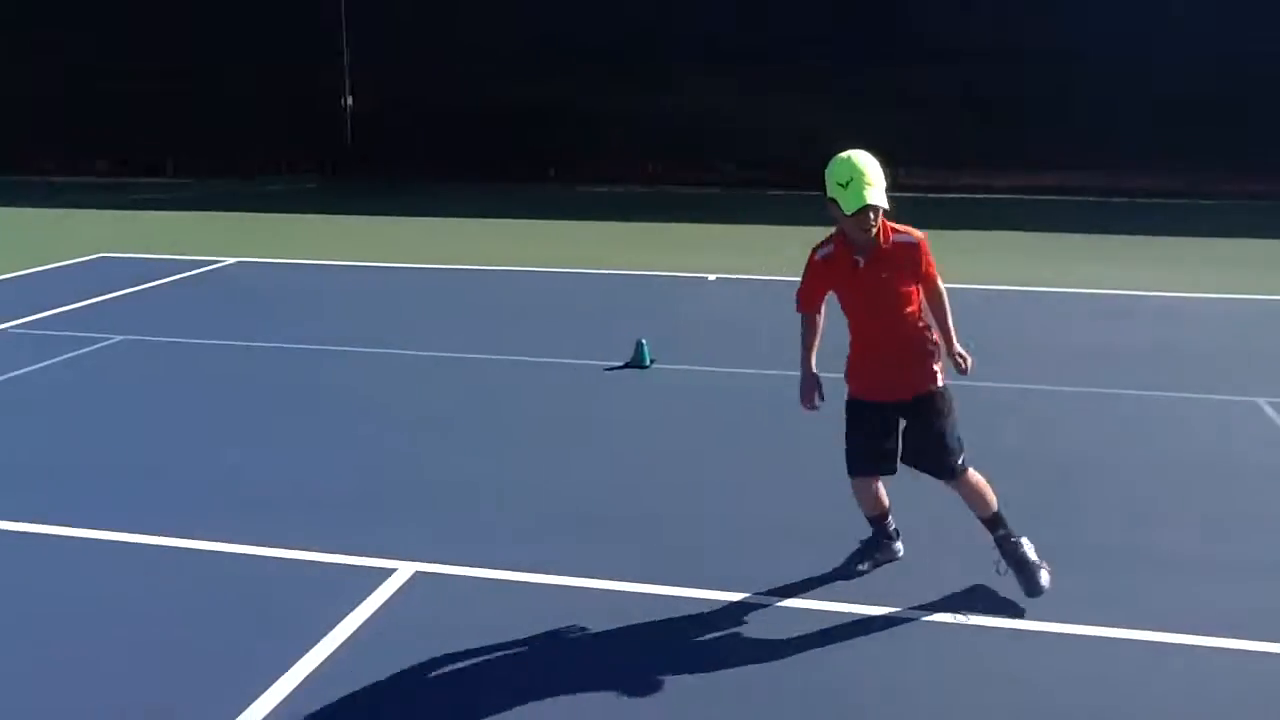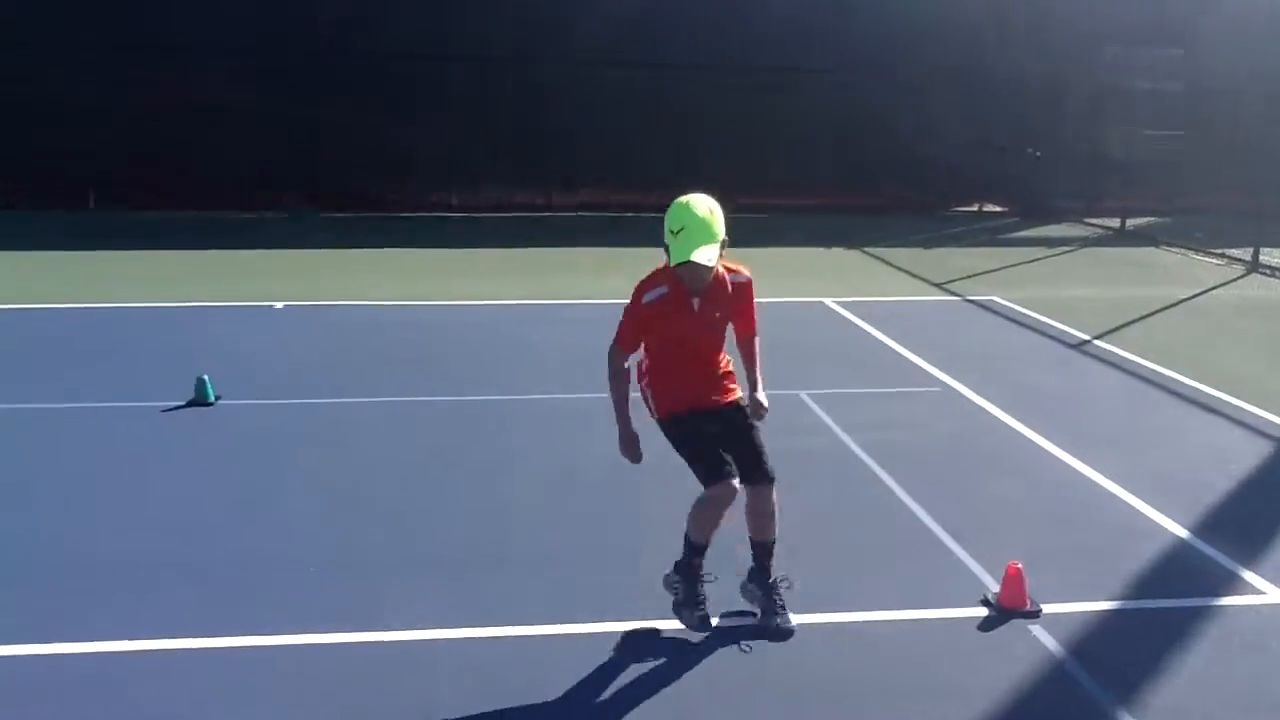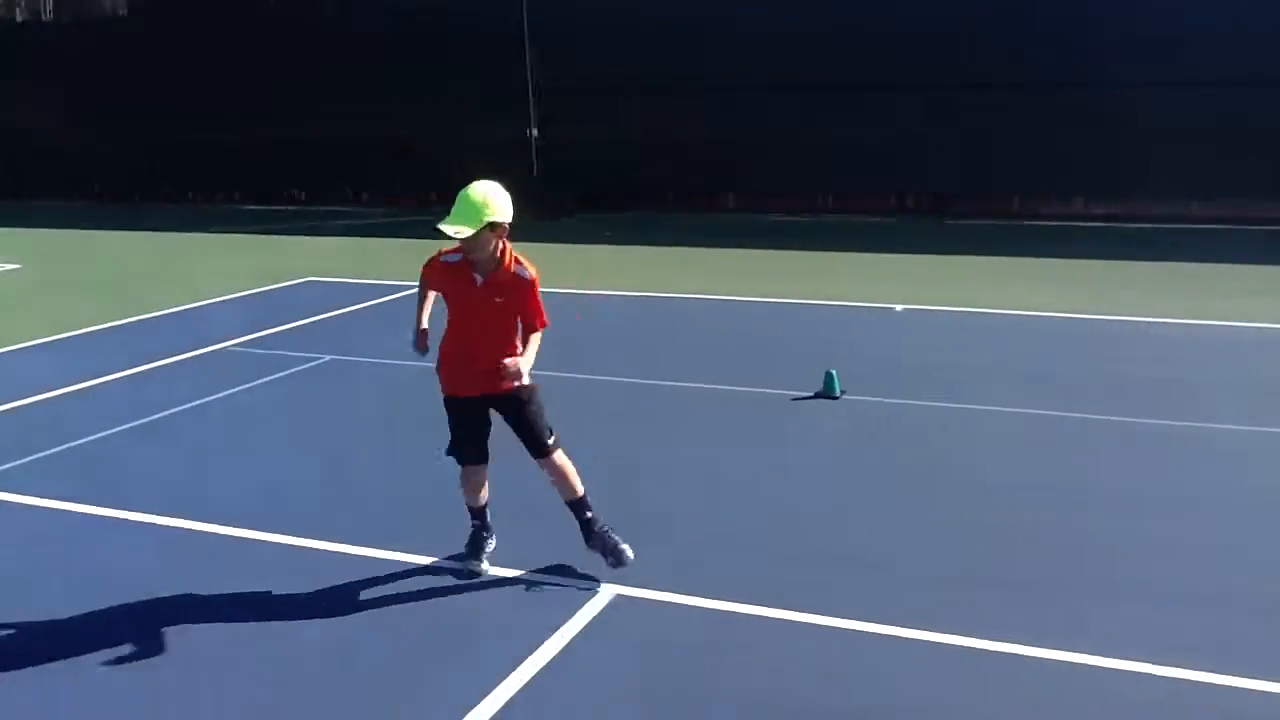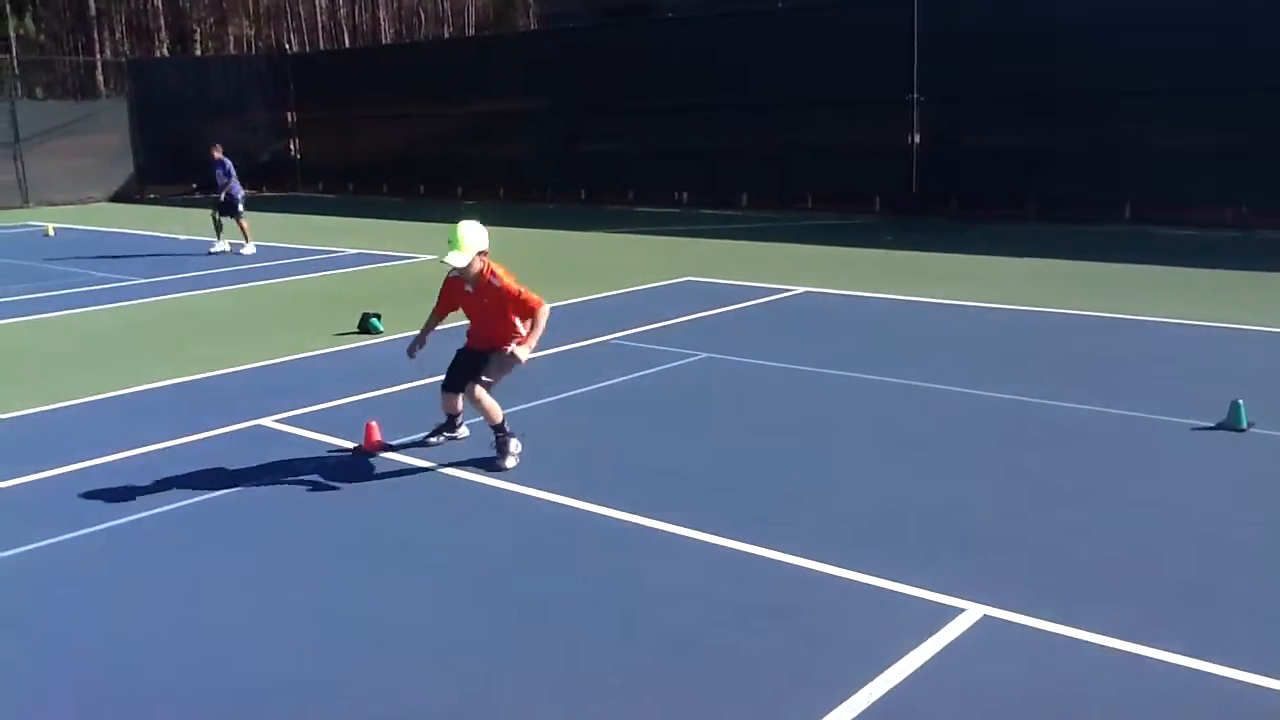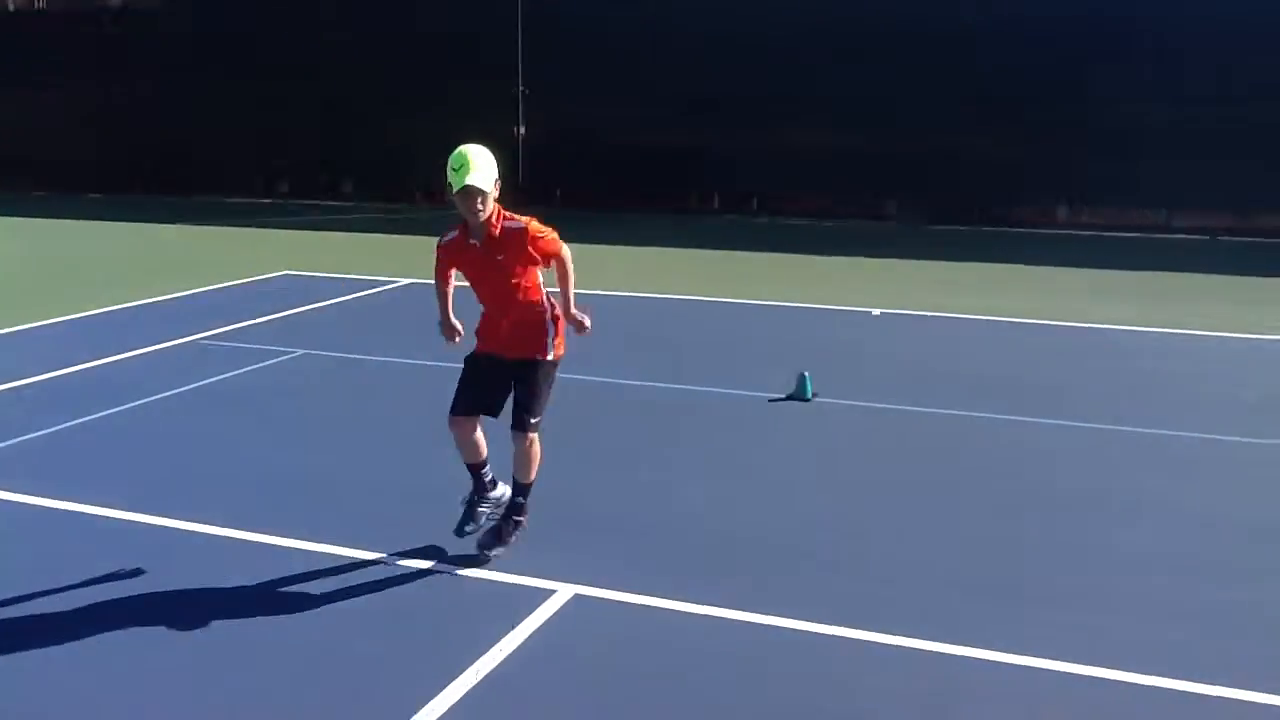
dt=1s
person 1, frame 1
left shoulder: (908, 244)
right shoulder: (823, 259)
left elbow: (932, 288)
right elbow: (811, 310)
left wrist: (950, 342)
right wrist: (809, 370)
left hip: (919, 376)
right hip: (867, 381)
left knee: (953, 471)
right knee: (861, 475)
left ankle: (1008, 542)
right ankle: (884, 539)
person 1, frame 2
left shoulder: (739, 283)
right shoulder: (651, 297)
right elbow: (618, 358)
left wrist: (755, 386)
right wrist: (623, 426)
left hip: (723, 391)
right hip: (674, 401)
left knee: (762, 485)
right knee: (724, 486)
left ankle: (763, 578)
right ankle: (687, 576)
person 1, frame 3
left shoulder: (522, 276)
right shoulder: (446, 262)
left elbow: (535, 329)
right elbow: (427, 282)
left wrist: (525, 361)
right wrist: (422, 325)
left hip: (508, 377)
right hip: (461, 380)
left knee: (549, 454)
right knee: (472, 467)
left ankle: (590, 527)
right ankle: (481, 530)
person 1, frame 4
left shoulder: (503, 285)
right shoulder: (454, 280)
left elbow: (542, 309)
right elbow: (441, 309)
left wrist: (528, 345)
right wrist: (422, 336)
left hip: (508, 345)
right hip: (479, 341)
left knee: (477, 391)
right knee: (449, 391)
left ankle: (506, 440)
right ankle: (454, 426)
person 1, frame 5
left shoulder: (522, 230)
right shoulder: (451, 242)
left elbow: (561, 253)
left wrist: (568, 306)
right wrist: (446, 315)
left hip: (537, 342)
right hip: (492, 342)
left knee: (525, 431)
right knee: (461, 420)
left ankle: (516, 510)
right ankle: (487, 490)
